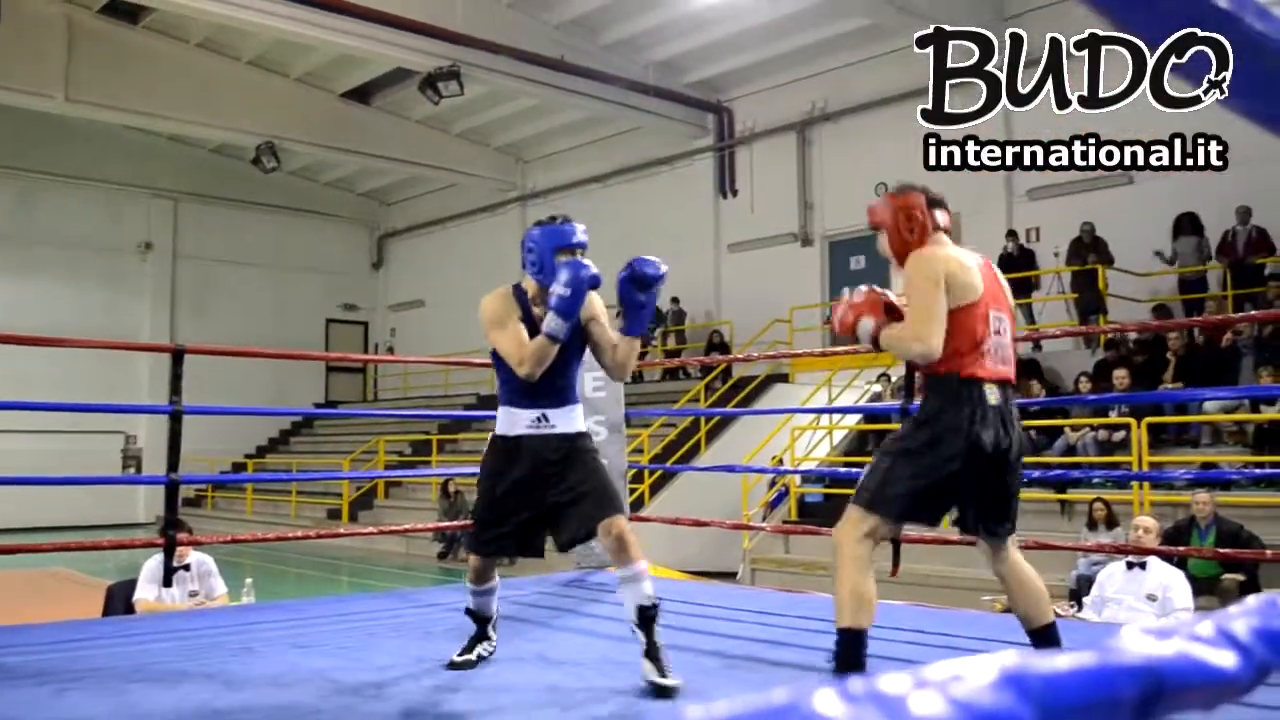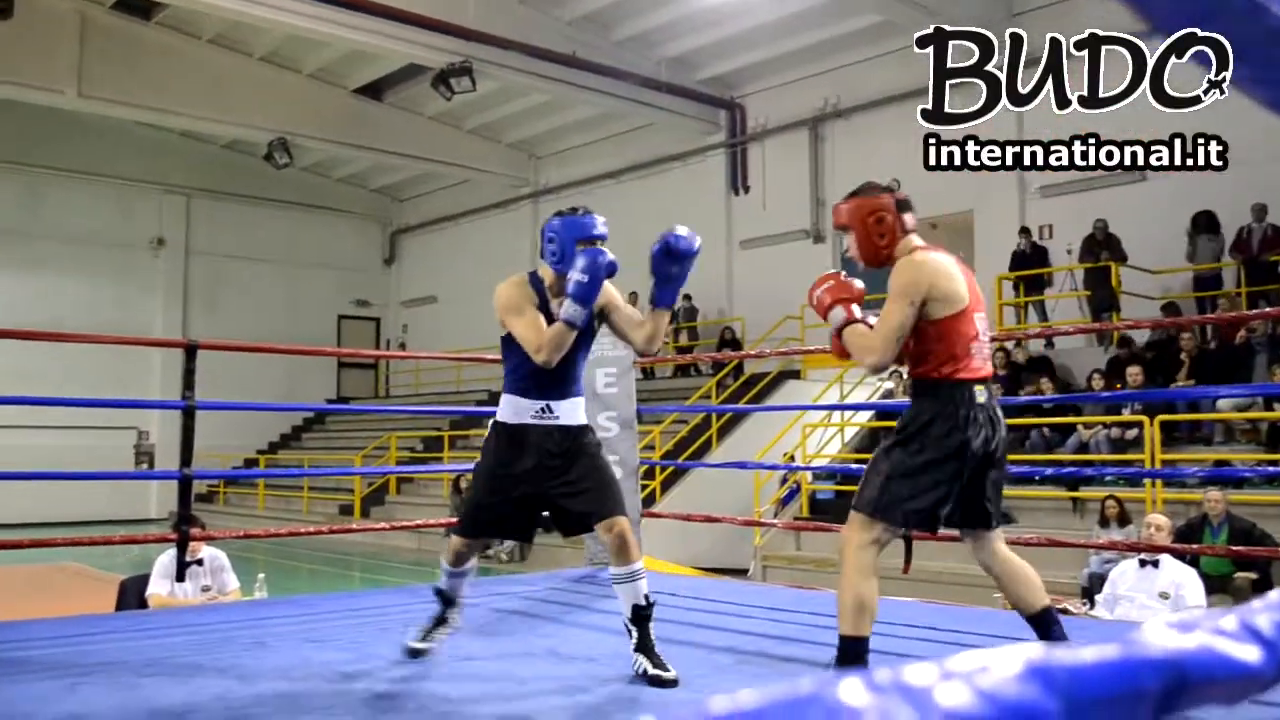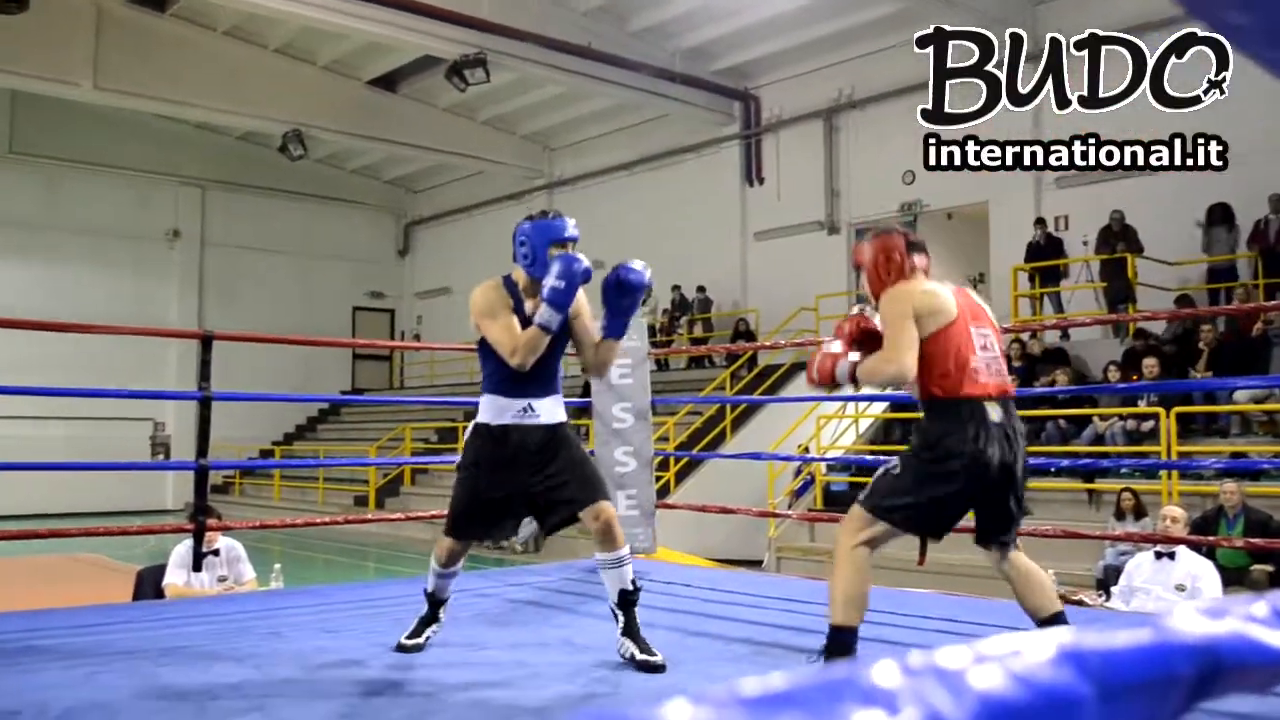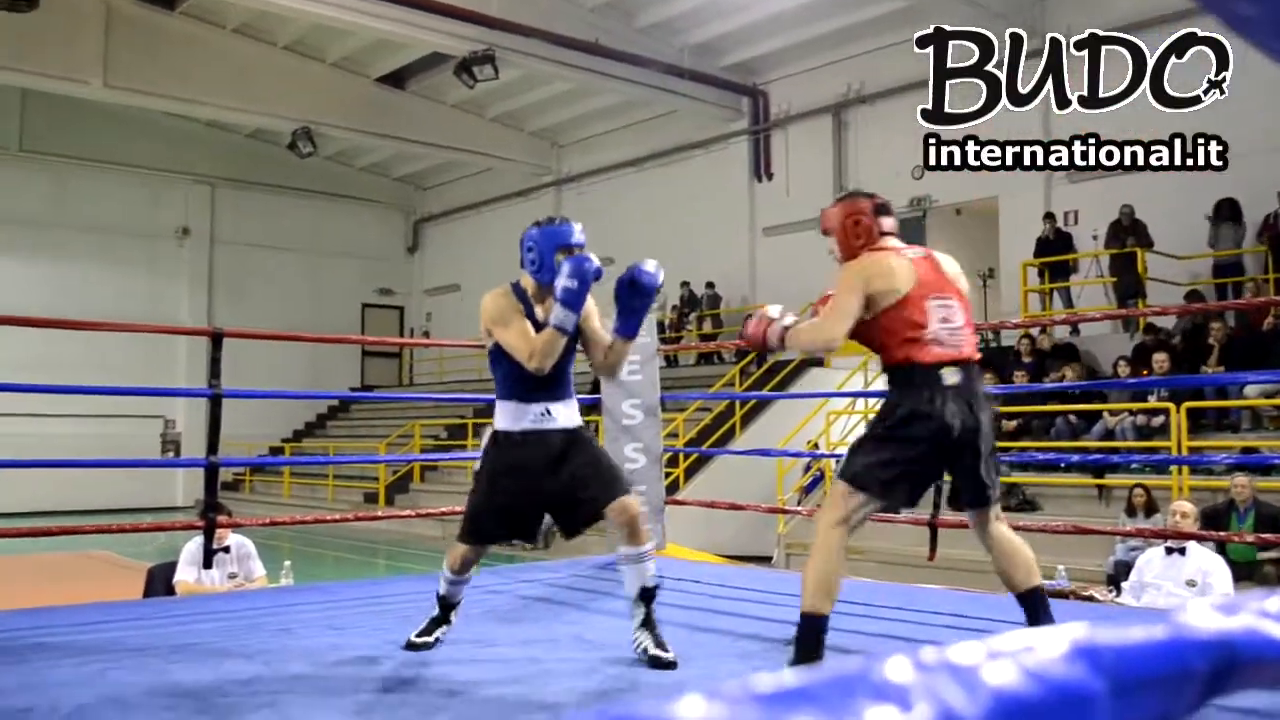
dt=0.3s
person 1, frame 1
left shoulder: (928, 261)
right shoulder: (989, 270)
left elbow: (925, 346)
left wrist: (868, 326)
right wrist: (894, 318)
left hip: (951, 414)
right hip: (999, 416)
left knee: (855, 534)
right knee: (1001, 549)
left ankle: (848, 674)
person 1, frame 2
left shoulder: (914, 268)
right shoulder: (951, 266)
left elbow: (876, 359)
left wrist: (839, 311)
right wrist: (864, 329)
left hip: (942, 416)
right hip: (981, 414)
left knee: (860, 540)
right knee: (987, 546)
left ankle: (849, 675)
person 1, frame 3
left shoulder: (902, 296)
right shoulder: (967, 298)
left elbow: (899, 369)
left wrist: (845, 368)
right wrist: (878, 342)
left hip: (955, 436)
right hip: (1002, 432)
left knee: (854, 536)
right knee: (1005, 552)
left ankle: (839, 667)
person 1, frame 4
left shoulder: (864, 269)
right shoulder: (946, 264)
left elbow: (823, 339)
left wrist: (776, 330)
right wrist: (861, 325)
left hip: (919, 402)
right hip: (968, 398)
left knee: (835, 518)
right knee: (989, 521)
left ankle: (807, 656)
person 2, frame 1
left shoulder: (588, 302)
right shoulder: (499, 305)
left elbow: (620, 369)
right elbow: (527, 368)
left wrist: (639, 309)
right wrist: (561, 310)
left hip: (569, 439)
right hip: (514, 443)
left knee: (618, 531)
right knee: (480, 556)
left ankle: (649, 646)
right ankle: (484, 632)
person 2, frame 2
left shoulder: (600, 290)
right shoulder: (514, 291)
left elbow: (647, 343)
right elbow: (545, 354)
left wrist: (668, 284)
right wrist: (578, 299)
left hip: (571, 431)
right hip: (516, 432)
left knee: (618, 531)
right knee: (466, 539)
left ankle: (642, 643)
right ankle: (446, 612)
person 2, frame 3
left shoulder: (572, 294)
right shoulder: (490, 296)
left elbow: (599, 366)
right elbow: (519, 357)
left wrist: (621, 311)
right wrist: (554, 302)
left hip: (551, 430)
right hip: (497, 432)
left knee: (604, 519)
right knee: (456, 539)
left ankle: (628, 629)
right ankle: (432, 613)
person 2, frame 4
left shoulder: (579, 298)
right shoulder: (499, 303)
left elbow: (609, 367)
right elbow: (537, 361)
left wrist: (632, 313)
right wrist: (568, 303)
left hip: (567, 433)
right hip: (514, 439)
left knee: (629, 513)
right knee: (471, 546)
left ankle: (644, 624)
right ankle: (443, 615)
